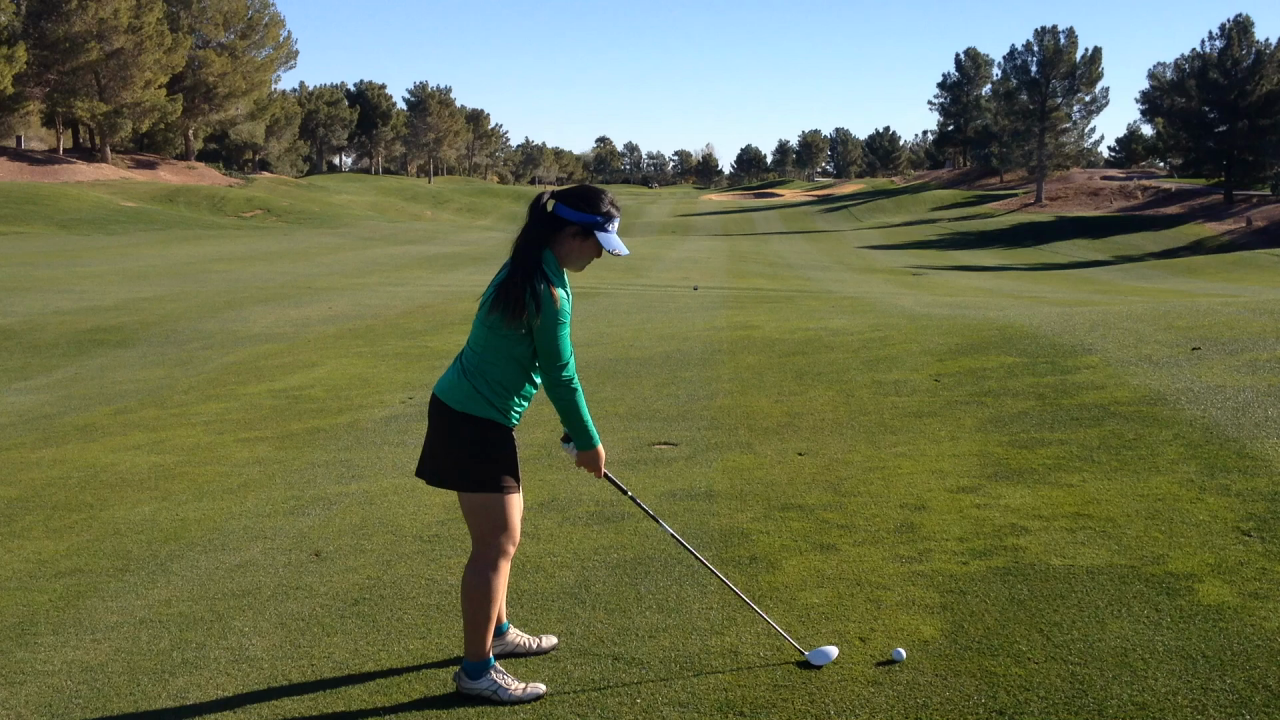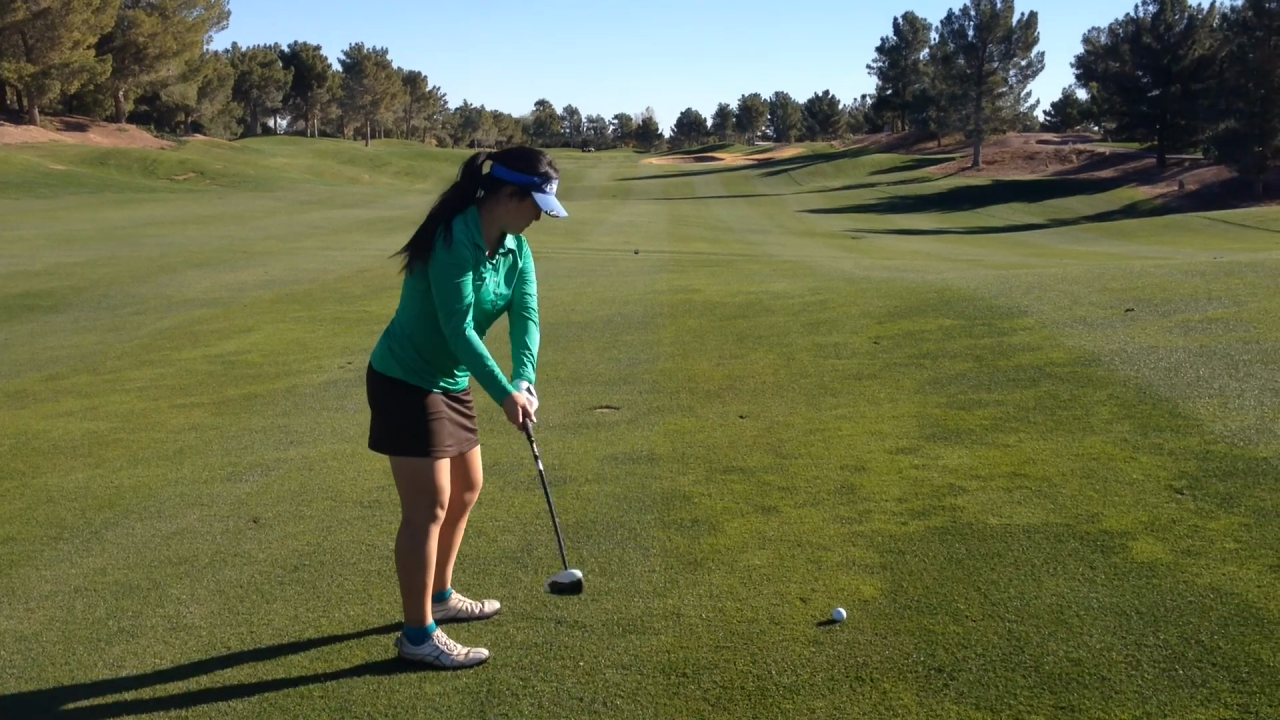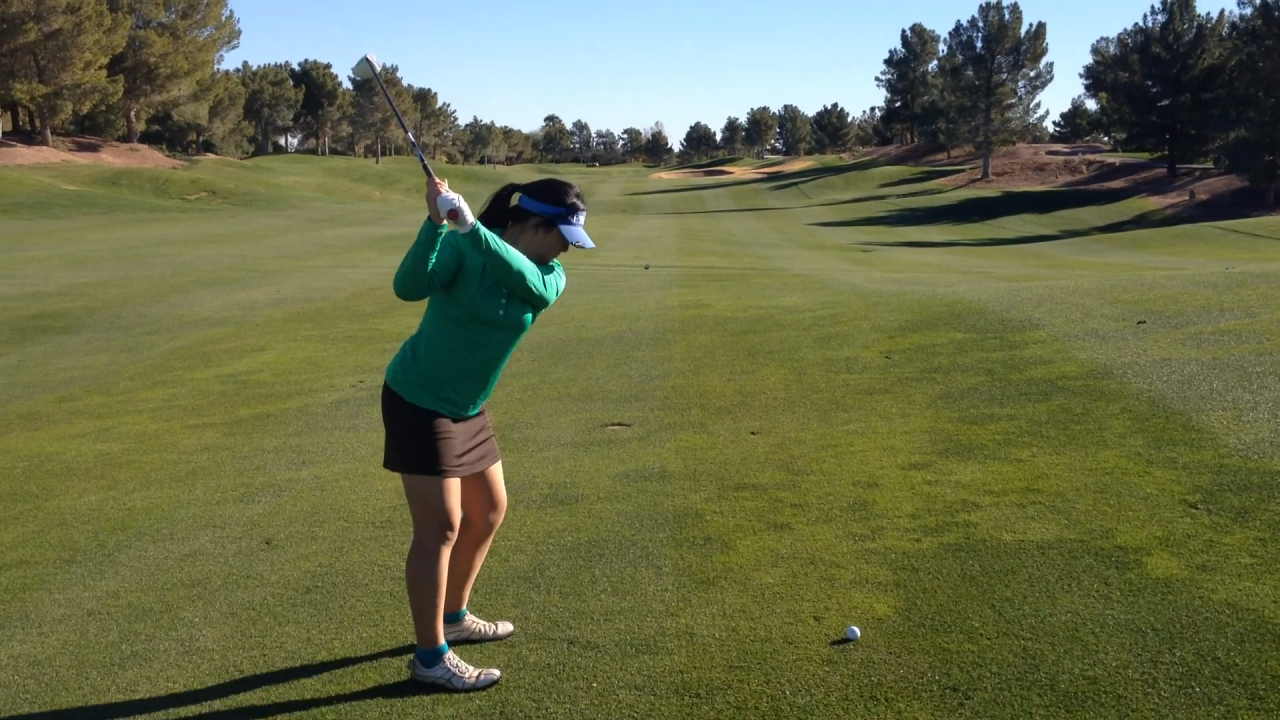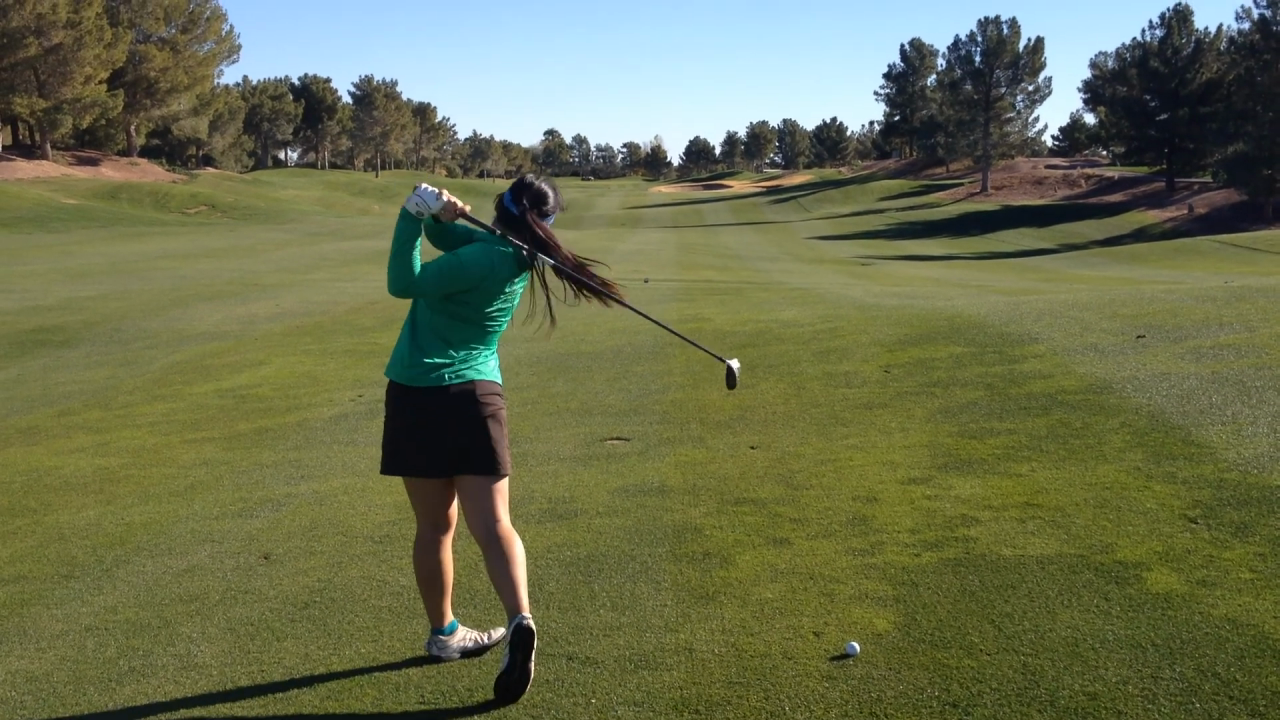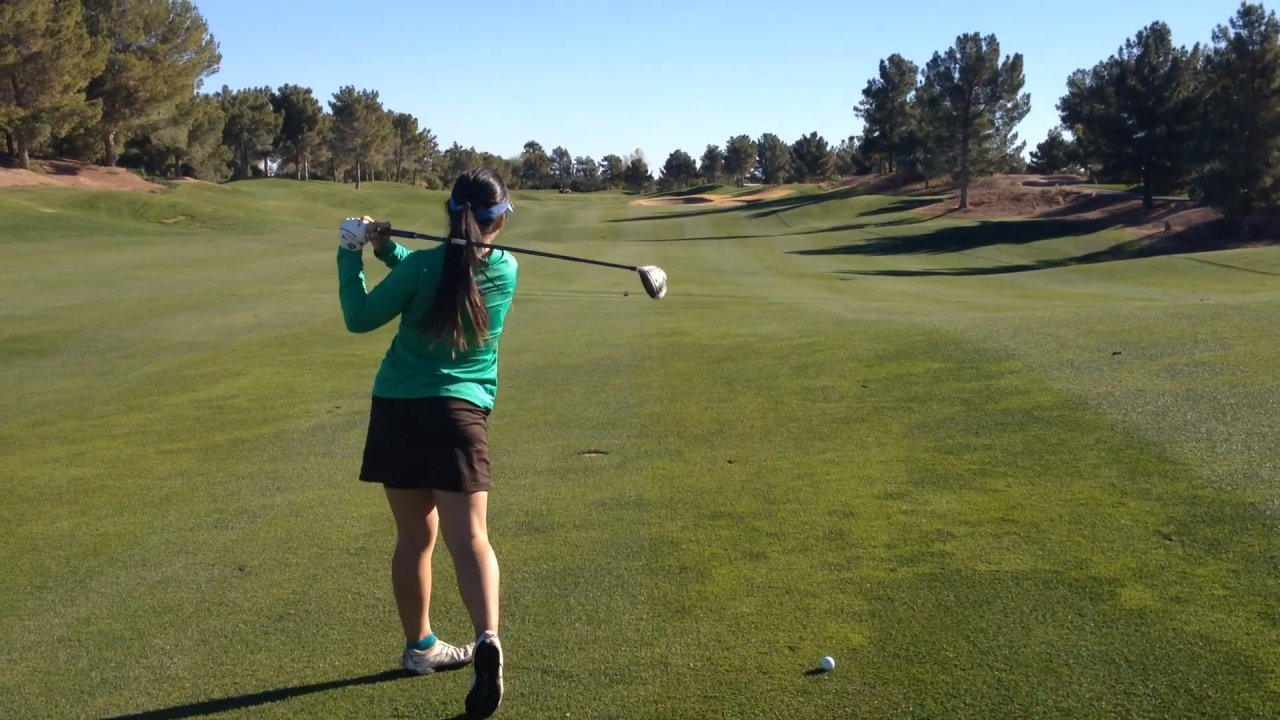
dt=0.7s
person 1, frame 1
left shoulder: (536, 269)
right shoulder: (546, 291)
left elbow: (555, 368)
right elbow: (560, 377)
left wrist: (576, 433)
right wrist: (589, 442)
left hip: (477, 413)
right hip: (474, 420)
left knee: (505, 530)
right knee: (496, 543)
left ankle: (498, 632)
right ankle: (476, 668)
person 1, frame 2
left shoulder: (515, 248)
right shoulder: (453, 241)
left elbow: (525, 314)
right elbow: (458, 330)
left wrist: (524, 381)
right wrist: (503, 392)
left hip: (448, 383)
right hip: (406, 382)
left knee: (464, 491)
right knee: (428, 507)
left ankle: (439, 596)
right ankle: (418, 634)
person 1, frame 3
left shoulder: (550, 277)
right shoulder: (463, 245)
left elbow: (519, 278)
right elbow: (407, 286)
left wrist: (466, 222)
right wrist: (436, 222)
left hip: (467, 408)
right hip: (418, 403)
left knee: (489, 510)
right knee: (440, 526)
left ankle: (452, 617)
right ankle: (430, 656)
person 1, frame 4
left shoulder: (483, 258)
right shoulder: (513, 257)
left elbow: (402, 282)
right elbow: (443, 234)
left wrist: (415, 211)
left hip: (416, 396)
right hip: (474, 397)
left knee: (435, 524)
right knee: (492, 524)
left ankle: (443, 632)
right ankle: (519, 622)
person 1, frame 5
left shoulder: (420, 267)
right shoulder: (506, 269)
left elbow: (359, 319)
left wrist: (348, 254)
right wrist: (389, 248)
left hip: (395, 408)
right hip: (458, 413)
left knee: (415, 536)
right knee: (470, 538)
left ankle: (420, 645)
right ankle: (487, 640)
